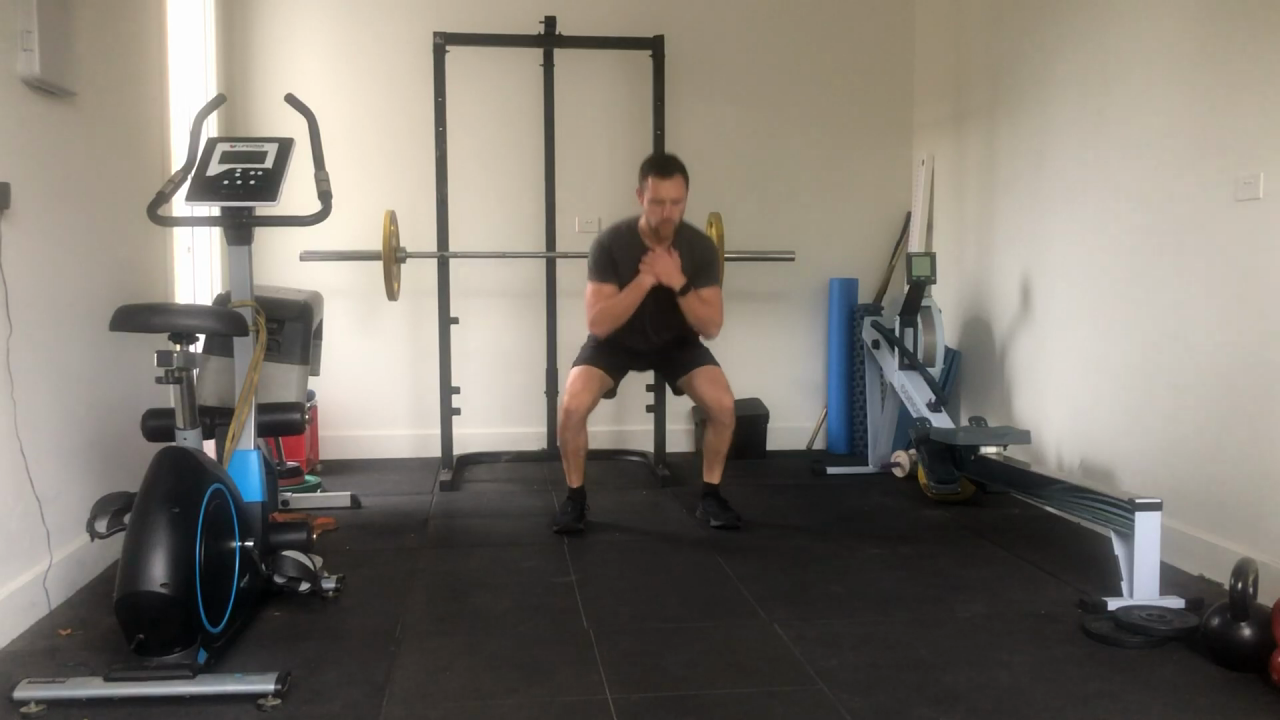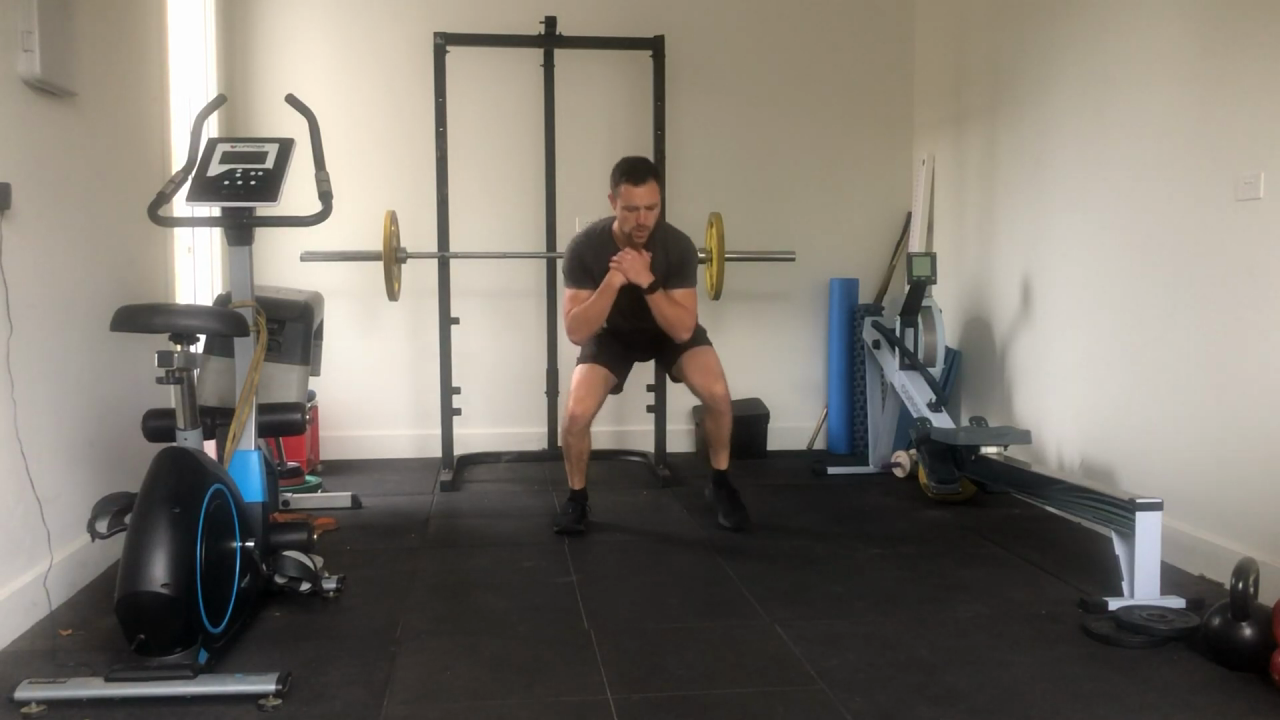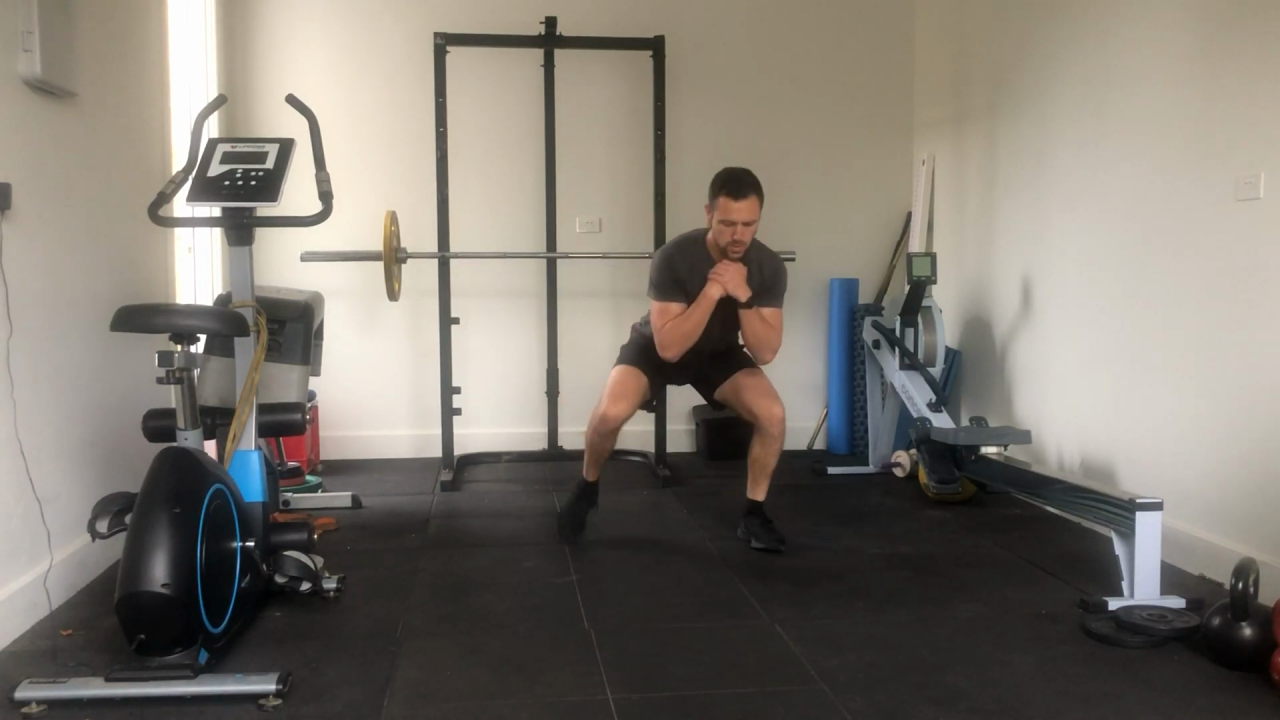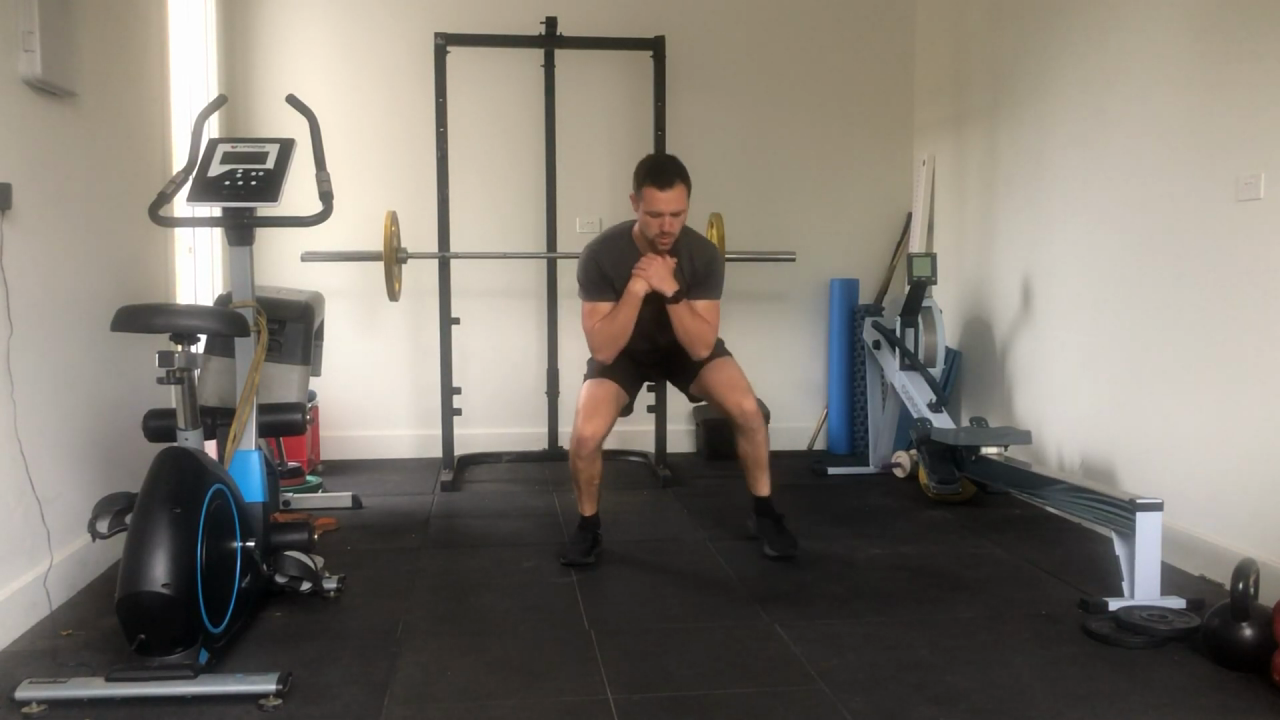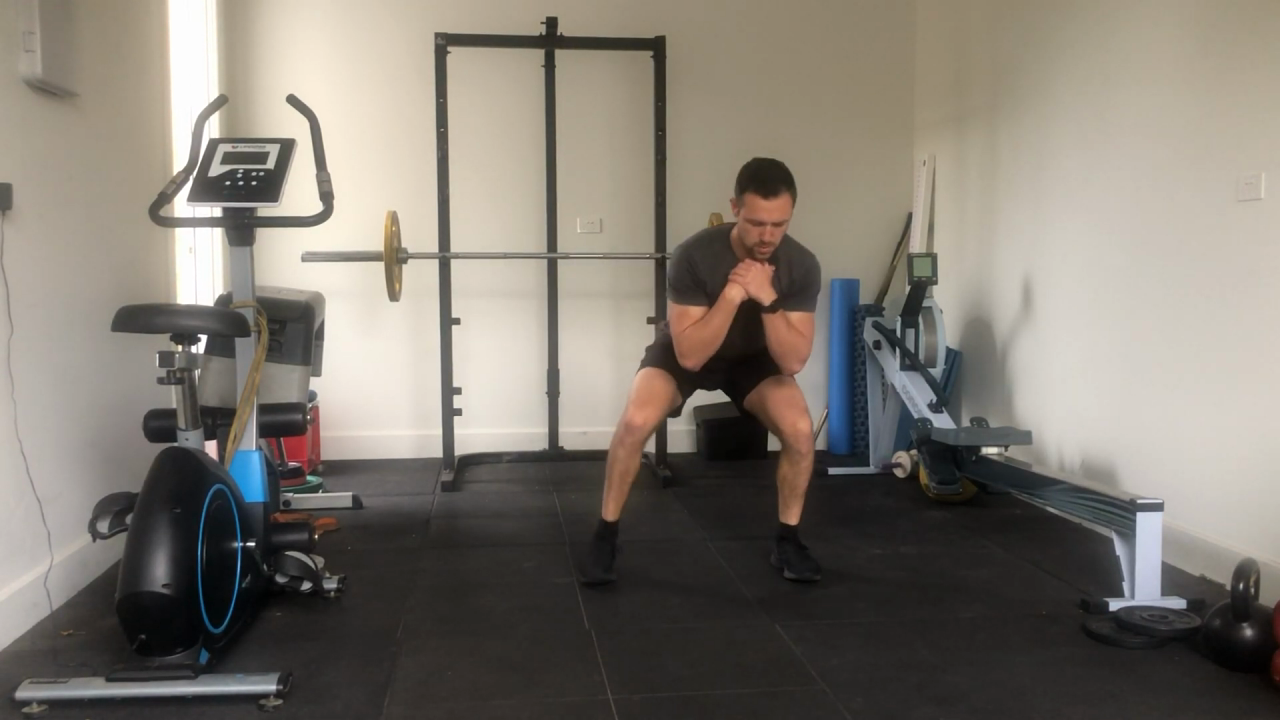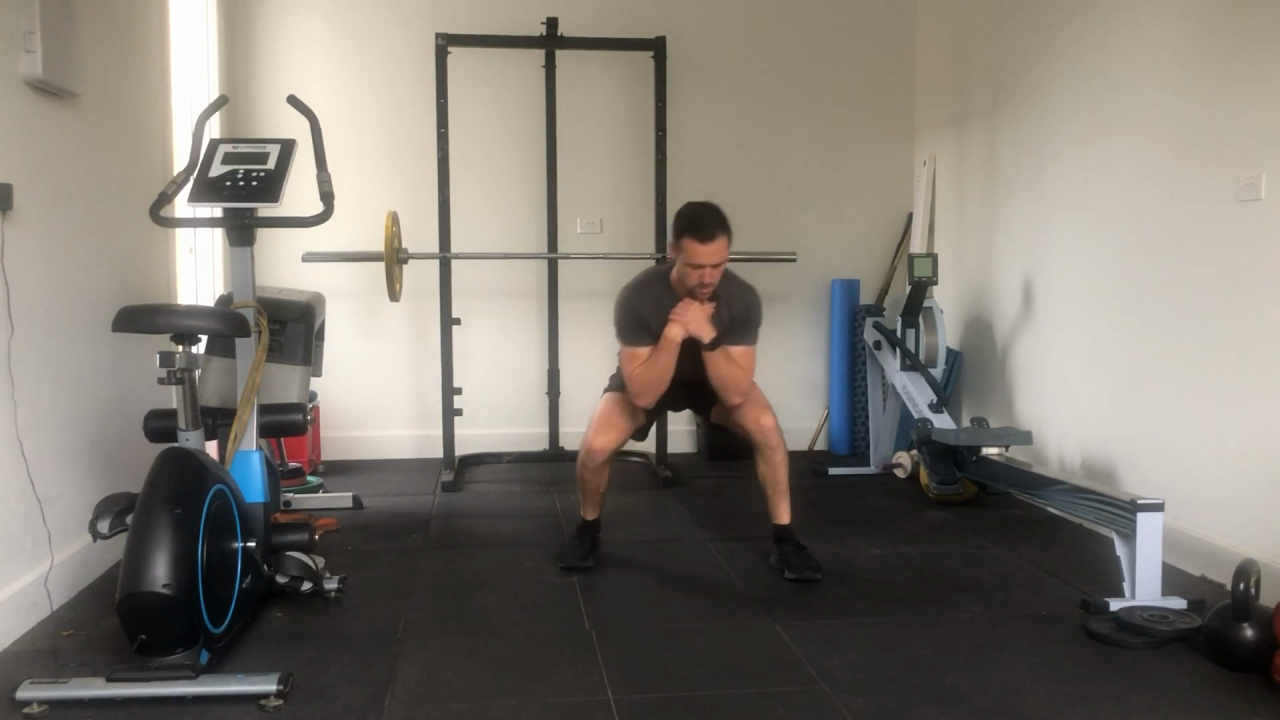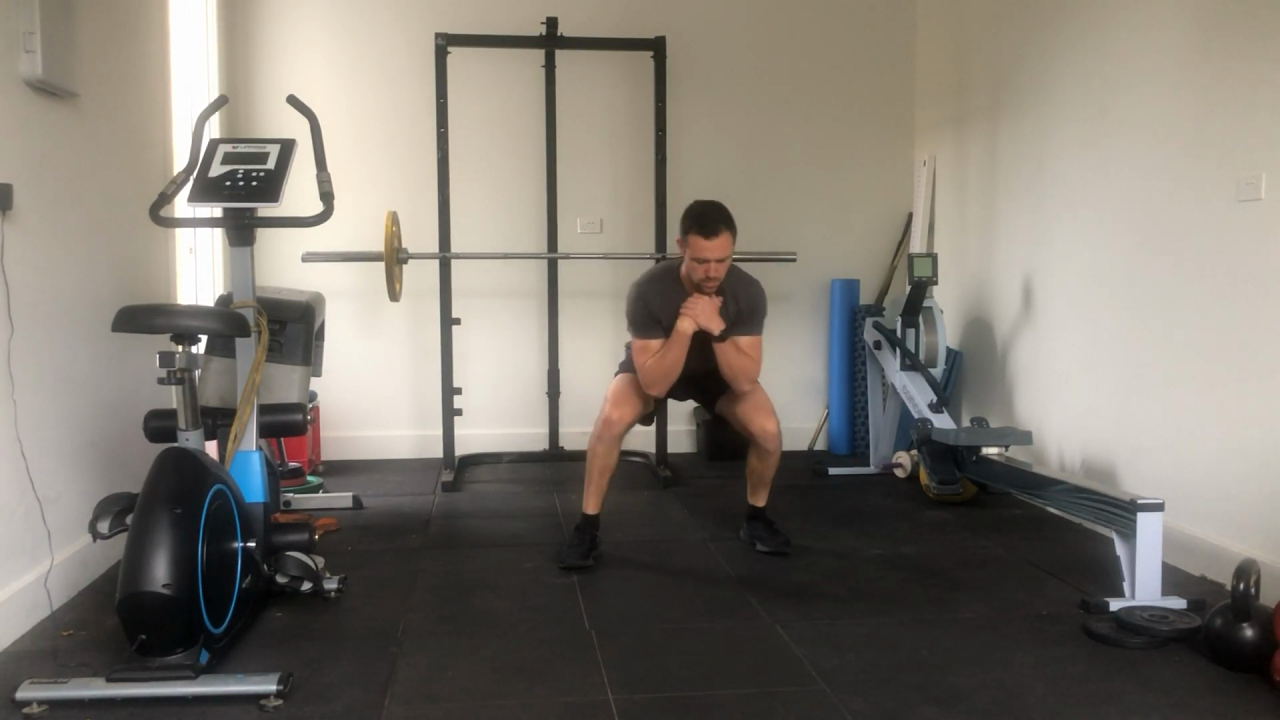
dt=0.7s
person 1, frame 1
left shoulder: (701, 247)
right shoulder: (611, 244)
left elbow: (712, 326)
right elbow: (598, 324)
left wrist: (679, 284)
right wrist: (644, 280)
left hip: (675, 340)
right hip: (618, 341)
left knee: (722, 404)
right knee: (573, 407)
left ankle: (710, 496)
right ankle: (575, 497)
person 1, frame 2
left shoulder: (678, 245)
right shoulder: (584, 247)
left elbow: (684, 330)
right elbow: (576, 333)
left wrist: (647, 282)
right wrist: (612, 280)
left hip: (668, 327)
right hip: (612, 332)
left knee: (716, 393)
right knee: (577, 413)
left ankle: (720, 482)
right ankle: (577, 498)
person 1, frame 3
left shoulder: (769, 266)
right shoulder: (675, 257)
left elbow: (766, 353)
right elbow: (668, 347)
left wrist: (744, 296)
right wrist: (712, 292)
left hip: (718, 351)
right hip: (654, 346)
left knee: (772, 416)
right knee: (609, 414)
left ankle: (753, 513)
right ankle: (587, 489)
person 1, frame 4
left shoulder: (703, 254)
right shoulder: (600, 255)
left elbow: (703, 347)
right elbow: (602, 351)
left wrist: (670, 290)
right wrist: (635, 288)
left hip: (684, 343)
right hip: (623, 350)
left knee: (747, 409)
right knee: (586, 436)
left ankle: (763, 509)
right ankle: (588, 525)
person 1, frame 5
left shoulder: (801, 266)
right shoulder: (695, 255)
left elbow: (793, 362)
right elbow: (689, 355)
left wrist: (768, 299)
right wrist: (731, 295)
left hip: (752, 355)
right hip: (683, 350)
left knee: (799, 432)
right knee: (636, 422)
left ankle: (787, 539)
right ankle: (606, 534)
person 1, frame 6
left shoulder: (742, 300)
right shoulder: (637, 297)
left elbow: (736, 394)
right elbow: (642, 395)
left wrist: (707, 336)
right wrist: (673, 334)
left hip: (713, 377)
right hip: (646, 375)
left knee: (765, 426)
right knee: (596, 447)
left ankle: (785, 539)
right ankle: (589, 528)
person 1, frame 7
left shoulder: (748, 292)
right shoulder: (649, 290)
left elbow: (745, 382)
right elbow: (653, 385)
left wrist: (718, 328)
right wrist: (684, 328)
left hip: (719, 368)
right hip: (656, 361)
left knee: (768, 430)
right knee: (611, 419)
left ankle: (756, 517)
right ankle: (587, 528)
